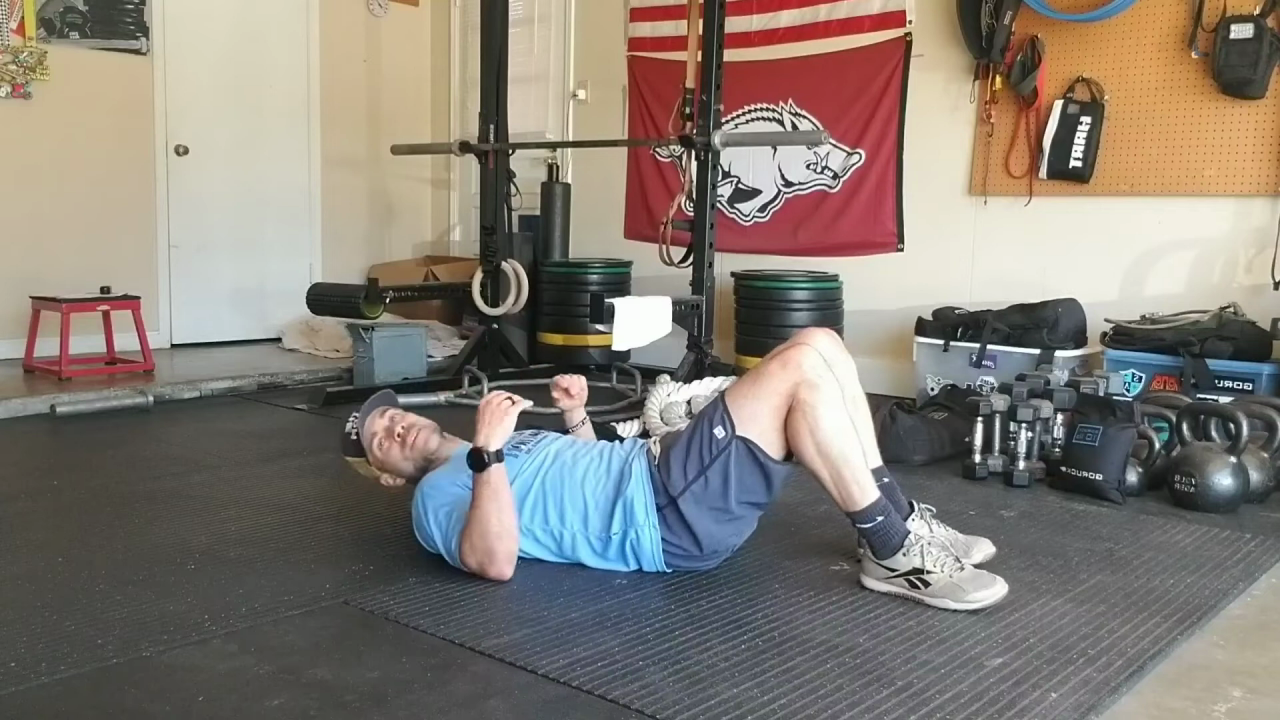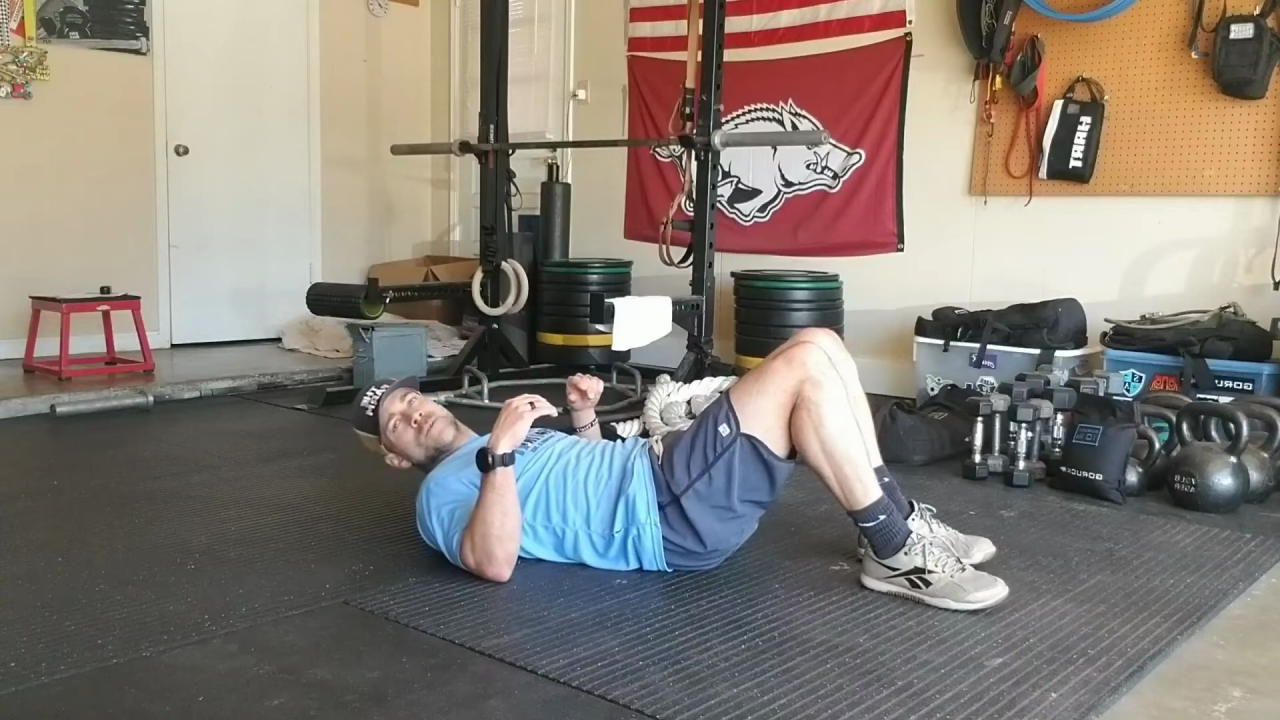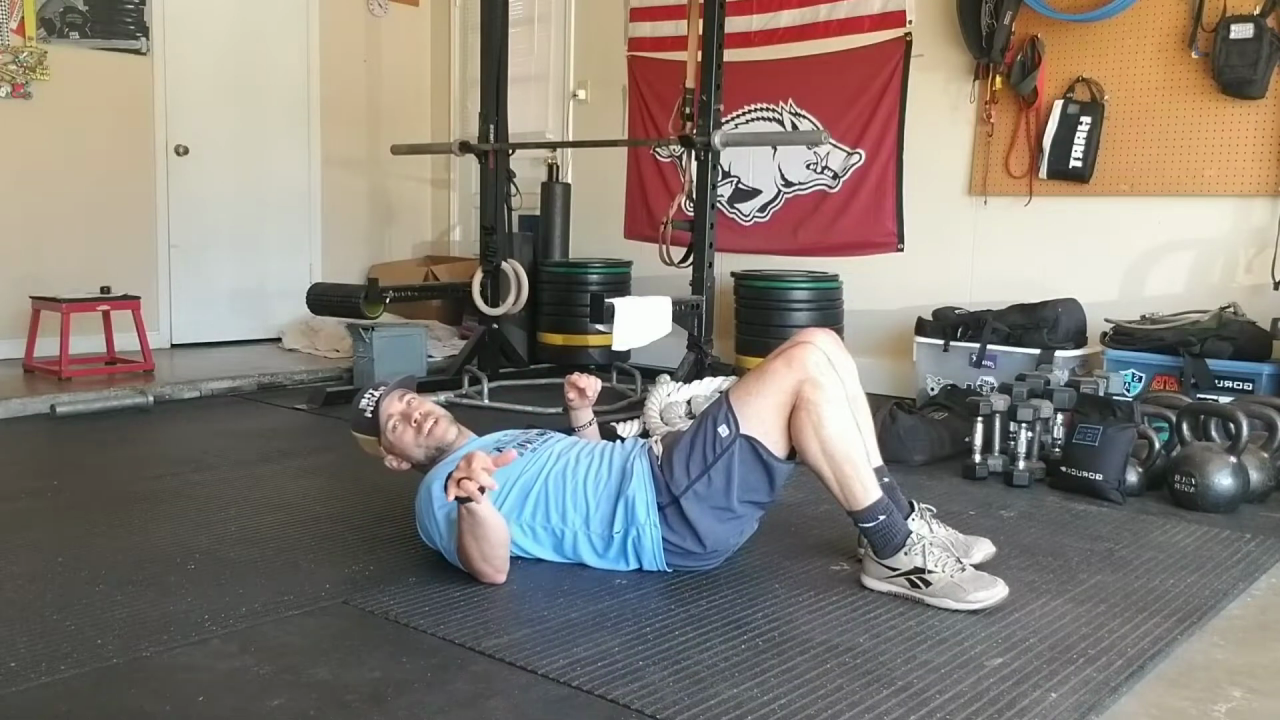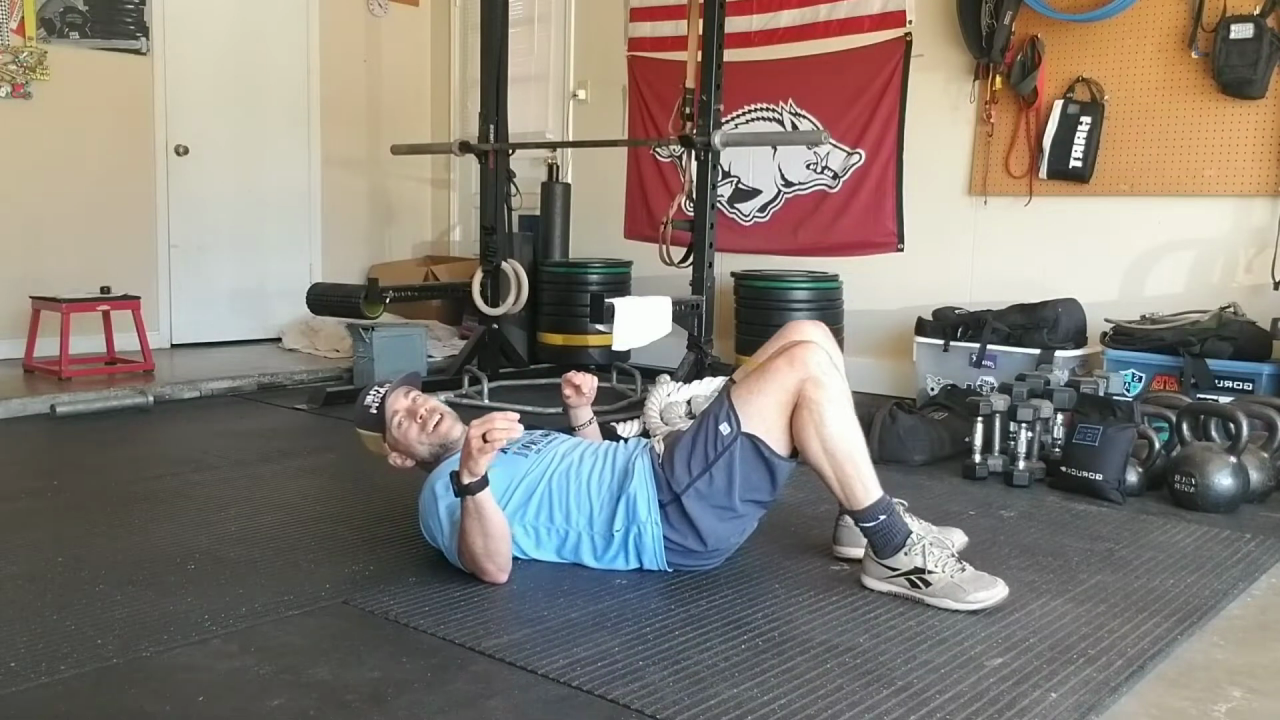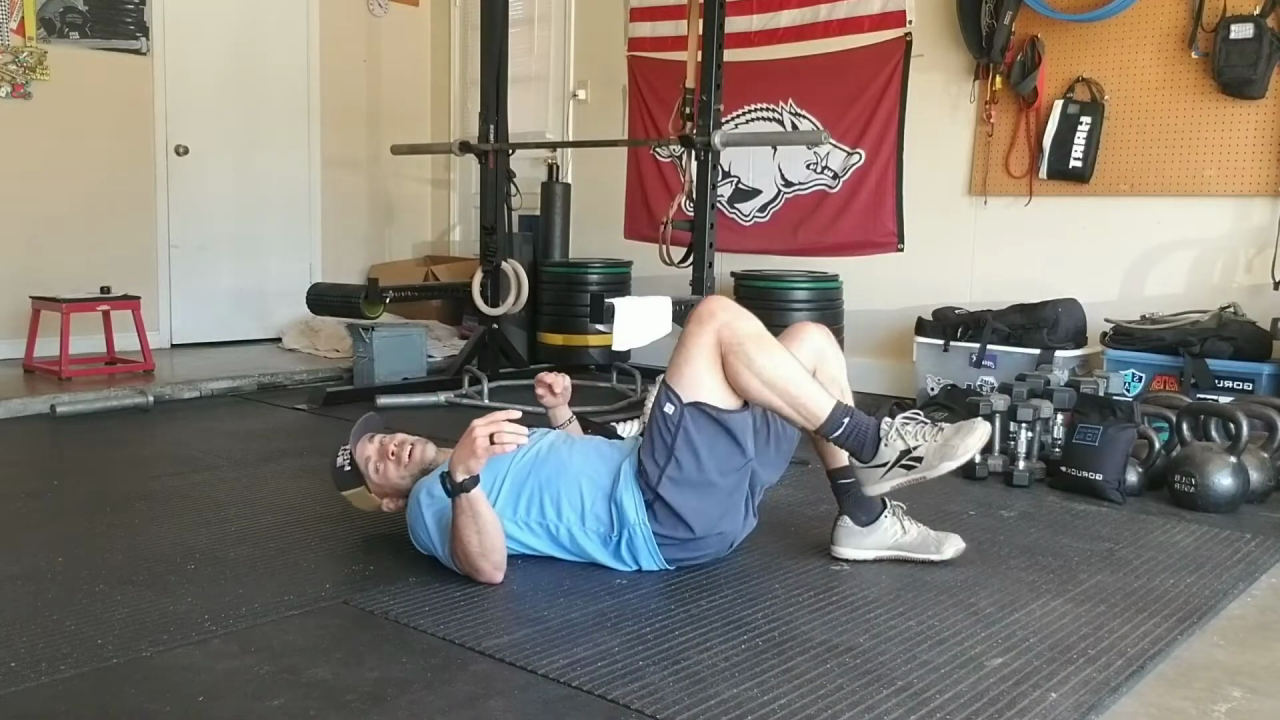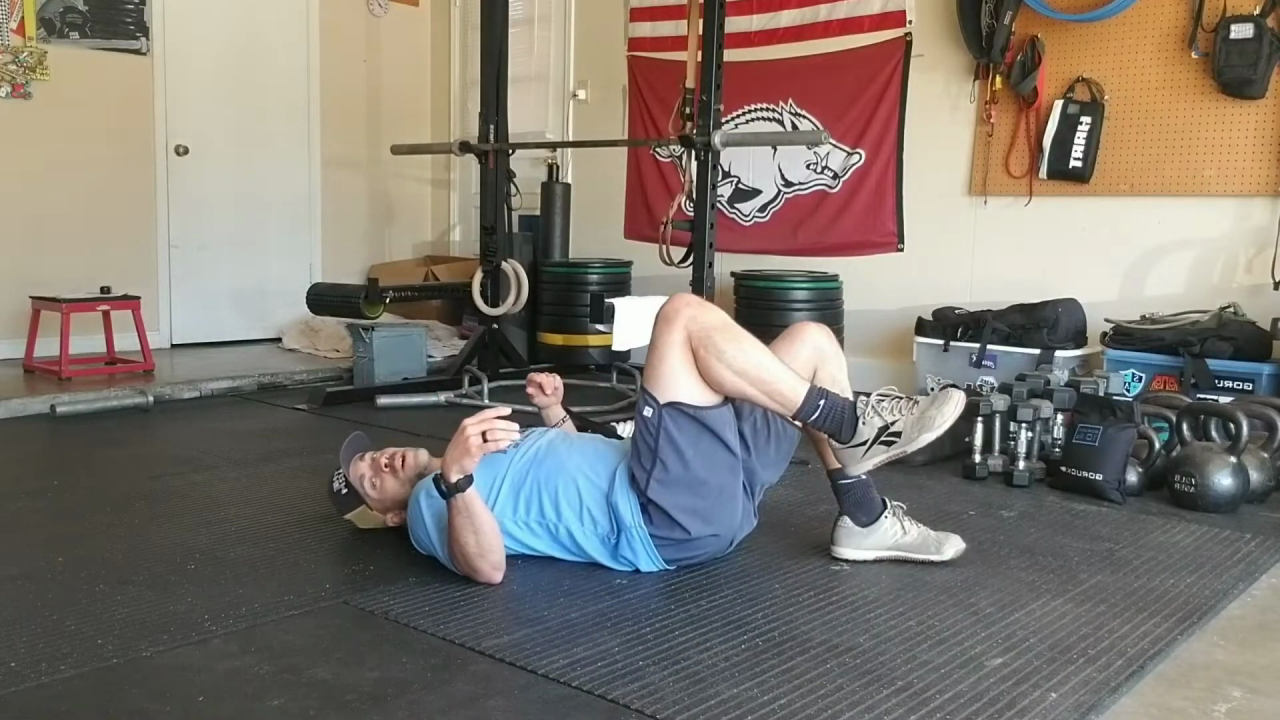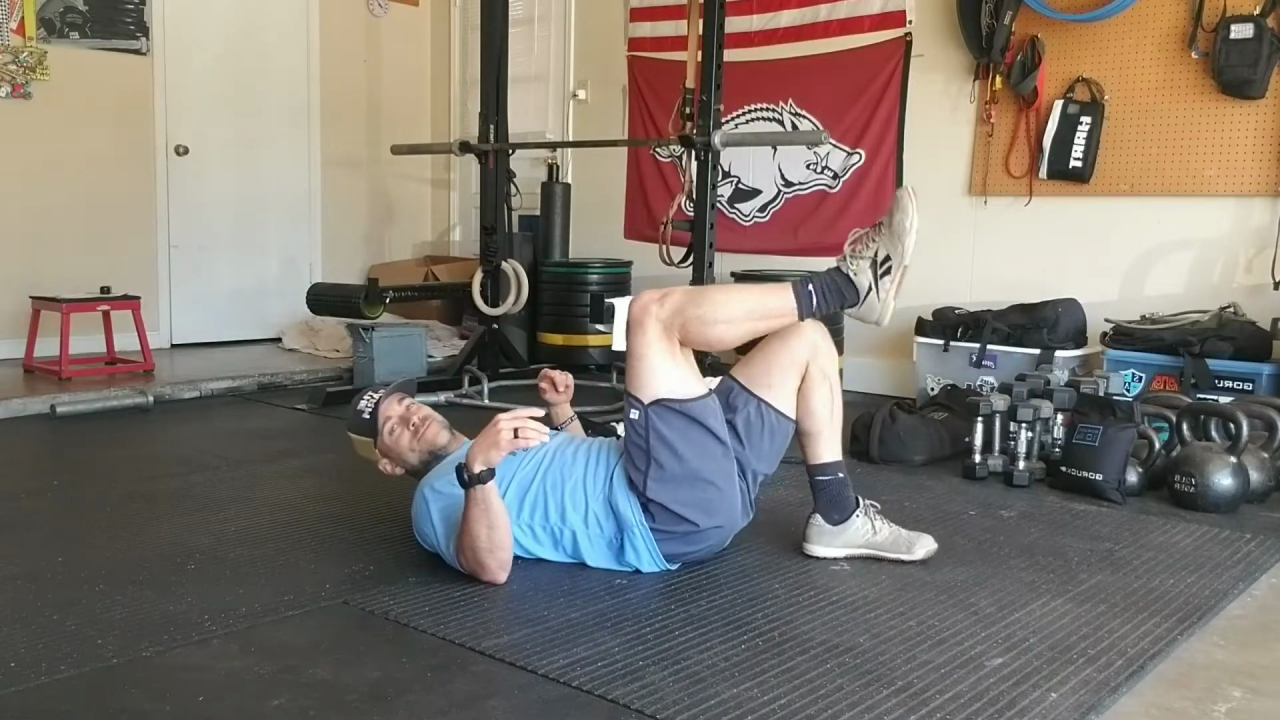
dt=0.7s
person 1, frame 1
left shoulder: (480, 462)
right shoulder: (437, 498)
right elbow: (497, 563)
left wrist: (574, 416)
right wrist: (486, 450)
left hip: (658, 471)
right hip: (668, 520)
left knee: (820, 345)
right knee: (803, 368)
left ankle: (896, 516)
right ankle: (894, 554)
person 1, frame 2
left shoulder: (487, 450)
right shoulder: (442, 492)
right elbow: (495, 563)
left wrist: (583, 417)
right wrist: (499, 450)
left hip: (660, 467)
right hip: (670, 518)
left knee: (820, 345)
right knee: (806, 367)
left ankle: (894, 516)
right ankle: (894, 552)
person 1, frame 3
left shoulder: (497, 442)
right shoulder: (438, 493)
right elbow: (492, 567)
left wrist: (581, 415)
right wrist: (468, 495)
left hip: (660, 469)
right hip: (671, 518)
left knee: (819, 345)
right knee: (805, 367)
left ankle: (894, 517)
right ankle: (895, 552)
person 1, frame 4
left shoulder: (495, 446)
right shoulder: (443, 493)
right elbow: (494, 567)
left wrist: (580, 413)
right wrist: (470, 475)
left hip: (662, 467)
right hip: (673, 520)
left knee: (808, 335)
right knee: (807, 370)
left ankle: (866, 519)
right ankle: (895, 554)
person 1, frame 5
left shoulder: (477, 459)
right shoulder: (432, 505)
right elbow: (487, 567)
left wrist: (559, 412)
right wrist: (462, 475)
left hip: (704, 492)
right hip: (666, 520)
left knee: (811, 340)
right knee: (716, 317)
left ankle: (864, 520)
right ankle: (876, 446)
person 1, frame 6
left shoulder: (477, 466)
right shoulder: (432, 505)
right elbow: (487, 567)
left wrist: (553, 414)
right wrist: (455, 475)
left hip: (713, 487)
right hip: (666, 518)
left knee: (812, 340)
right knee: (685, 315)
left ankle: (864, 520)
right ankle: (854, 424)
person 1, frame 7
left shoulder: (487, 452)
right shoulder: (438, 498)
right elbow: (493, 566)
left wrist: (561, 414)
right wrist: (479, 467)
left hip: (710, 487)
right hip: (675, 519)
left knee: (806, 339)
right knee: (655, 312)
left ankle: (839, 519)
right ankle: (853, 283)
